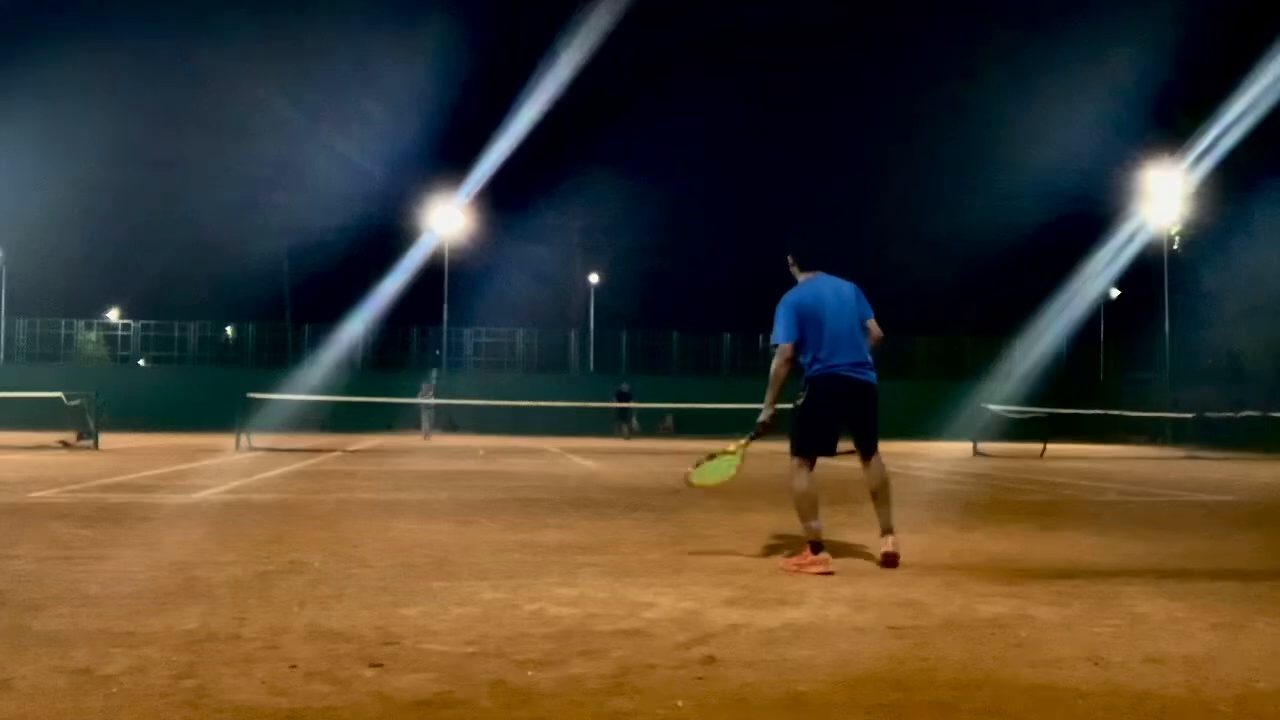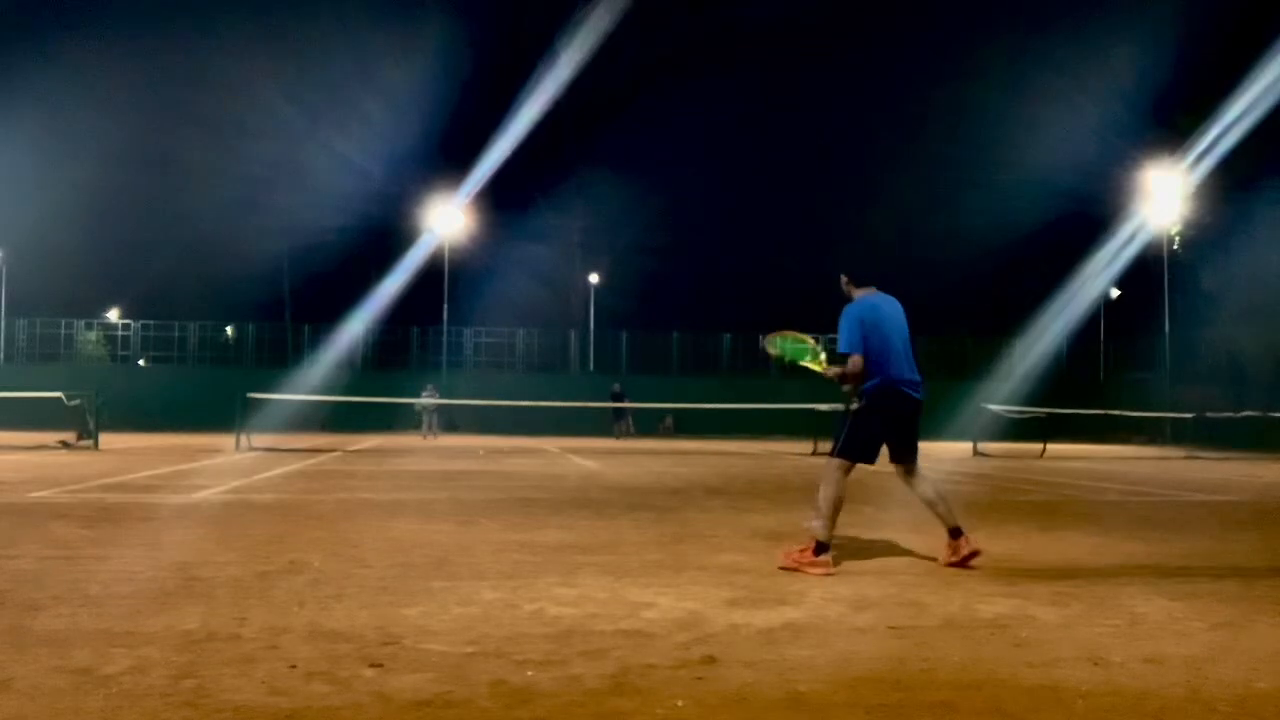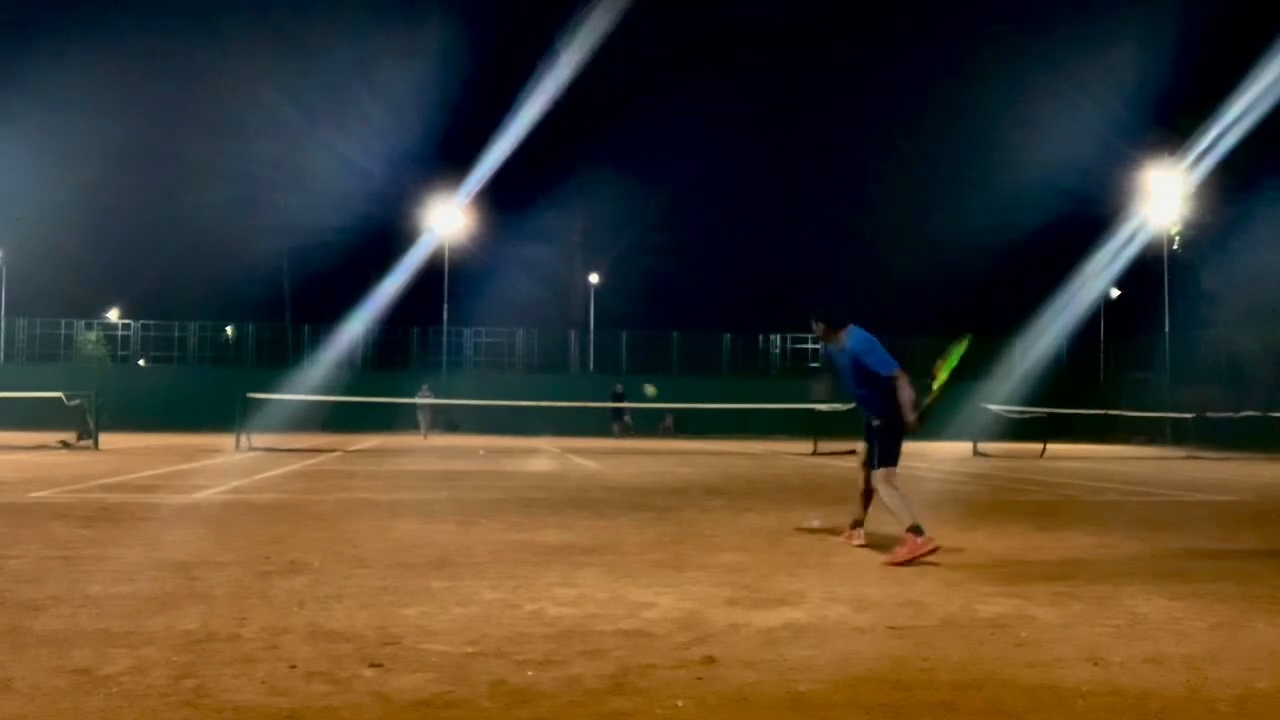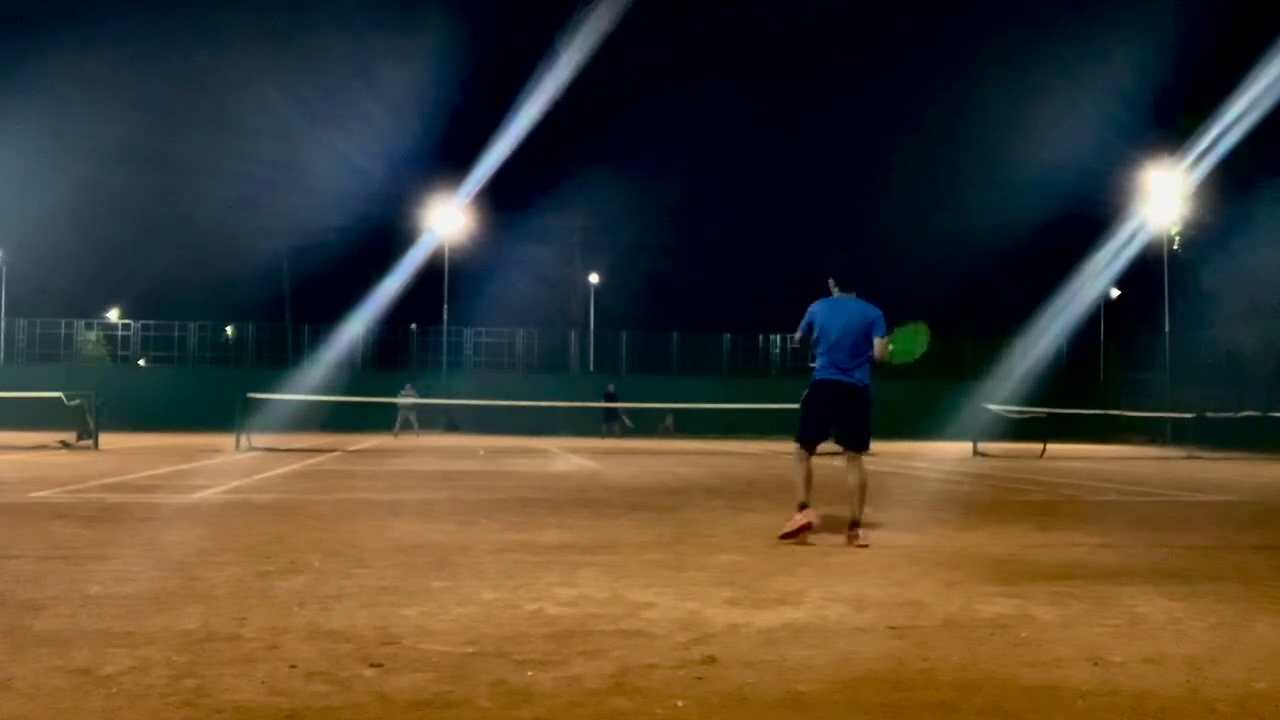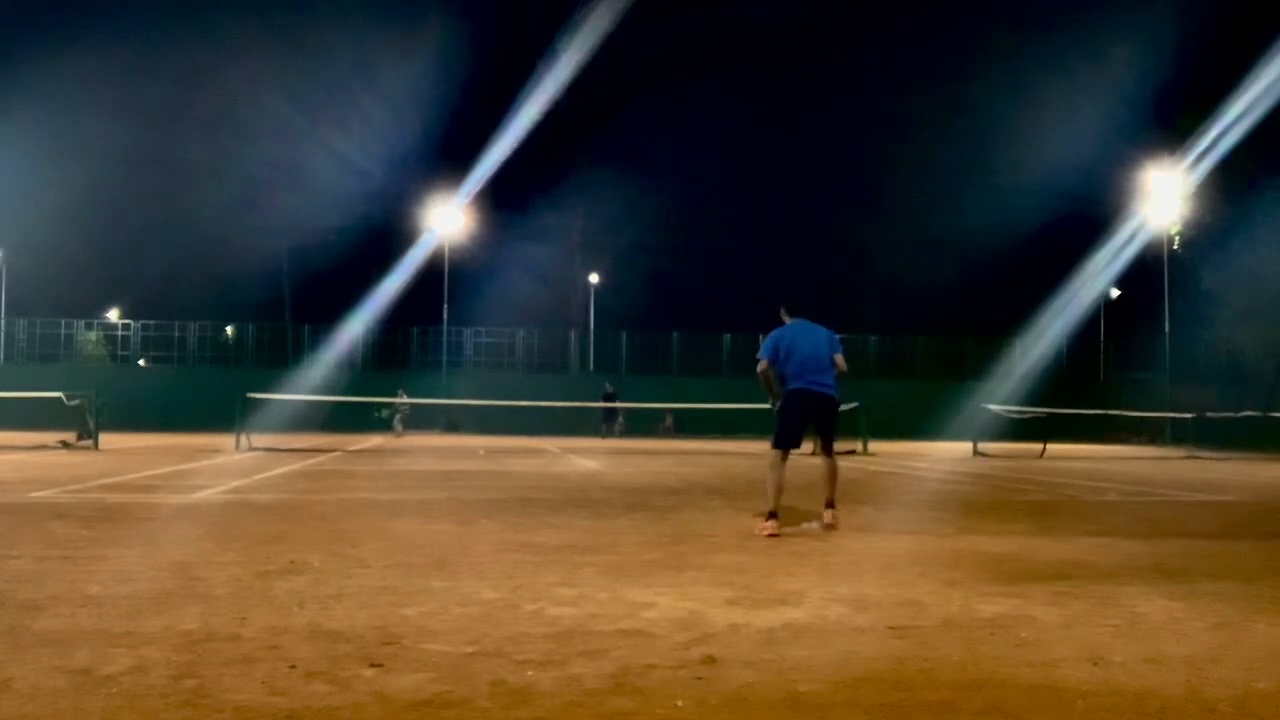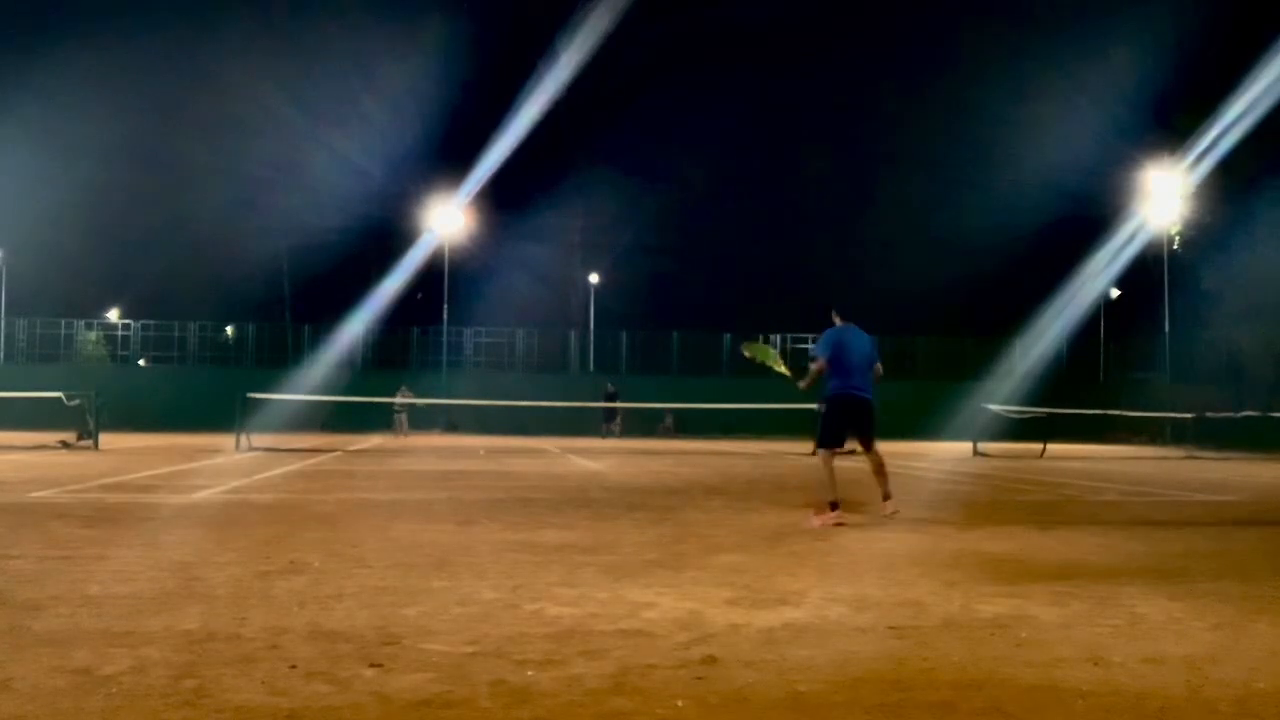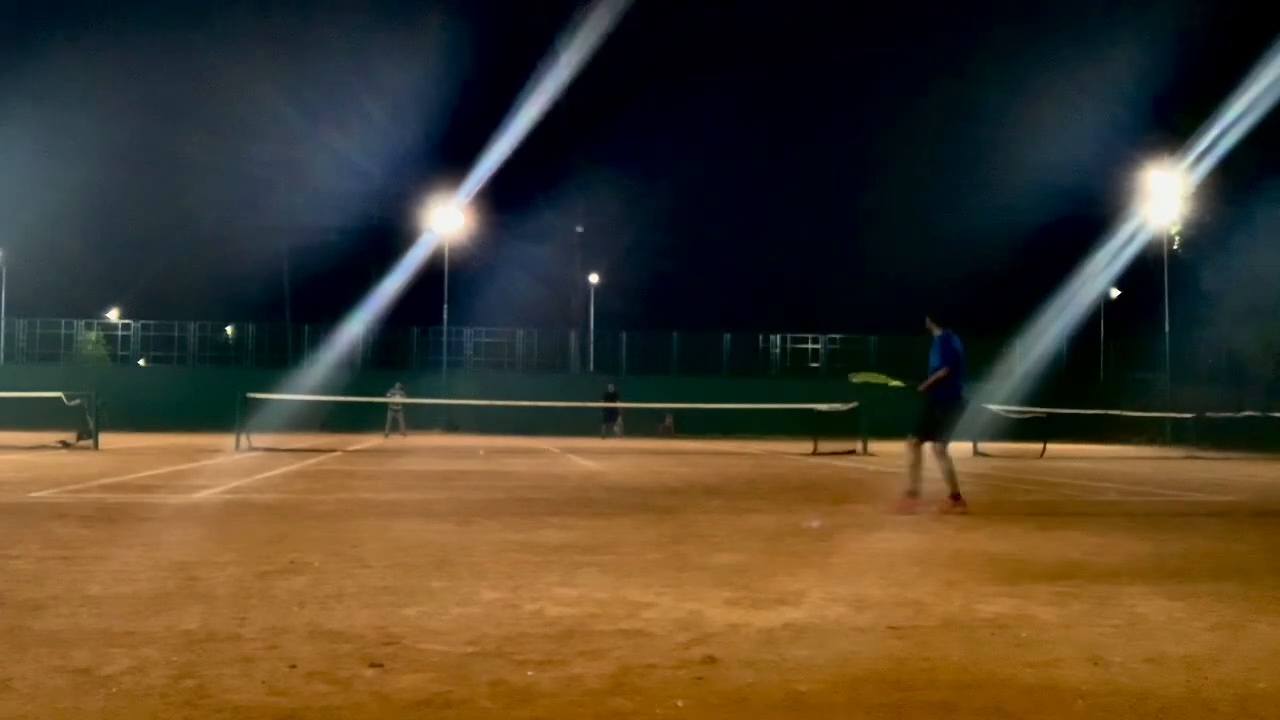
dt=0.7s
person 1, frame 1
left shoulder: (792, 300)
right shoulder: (849, 289)
left elbow: (784, 356)
right elbow: (875, 334)
left wrist: (768, 407)
left hip: (823, 385)
right hip: (863, 383)
left knee: (801, 465)
right knee: (870, 456)
left ankle: (815, 552)
right ankle: (888, 537)
person 1, frame 2
left shoulder: (853, 312)
right shoulder: (891, 304)
left elbow: (856, 365)
left wrist: (842, 376)
right wrist: (841, 369)
left hip: (878, 396)
right hip: (909, 395)
left knee: (835, 469)
right knee: (910, 472)
left ankle: (819, 551)
right ankle: (959, 540)
person 1, frame 3
left shoulder: (858, 348)
right shoulder: (835, 346)
left elbow: (899, 379)
left wrist: (908, 411)
left hip: (888, 413)
right hip: (879, 412)
left knee: (881, 479)
right knee: (870, 467)
left ankle: (918, 538)
right ankle: (857, 528)
person 1, frame 4
left shoulder: (818, 308)
right shoulder: (873, 314)
left elbow: (799, 337)
right elbow: (880, 353)
left hip: (823, 386)
right hip: (857, 390)
left knee: (803, 453)
right knee: (854, 459)
left ankle: (804, 510)
right ankle: (856, 528)
person 1, frame 5
left shoulder: (778, 335)
right shoulder: (825, 333)
left elbow: (762, 368)
right elbow: (841, 366)
left wrist: (774, 394)
left hip: (796, 396)
right hip: (827, 397)
left knee: (778, 456)
right knee: (827, 452)
left ankle: (772, 518)
right ankle: (829, 510)
person 1, frame 6
left shoulder: (830, 336)
right shoulder: (867, 339)
left elbow: (819, 365)
right elbow: (878, 371)
left wrist: (806, 383)
left hip: (837, 399)
right hip: (864, 400)
left knee: (826, 455)
right knee: (869, 449)
left ankle: (833, 510)
right ankle: (888, 500)
person 1, frame 7
left shoulder: (941, 341)
right shoulder: (952, 339)
left elbow: (944, 371)
left wrist: (925, 386)
right wrist: (931, 384)
left hip: (942, 399)
right hip: (954, 400)
left knee: (914, 443)
right knee: (939, 449)
left ankle: (912, 495)
right ankle: (955, 499)
